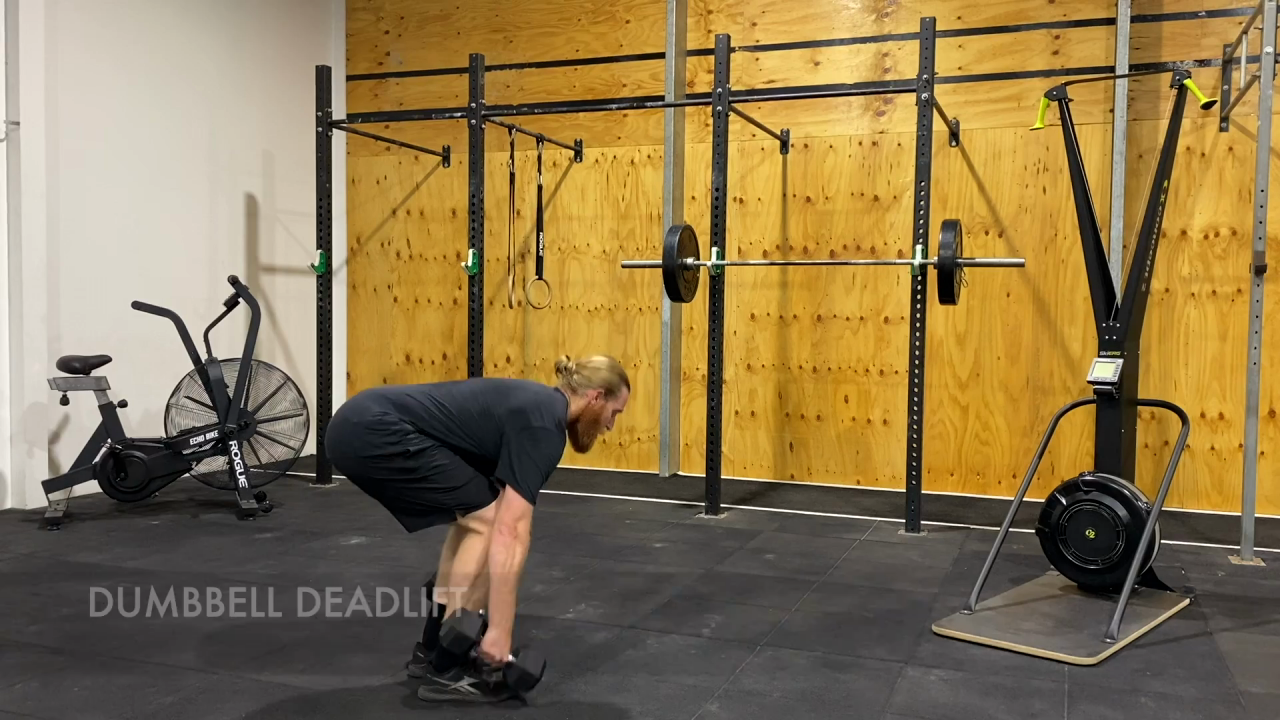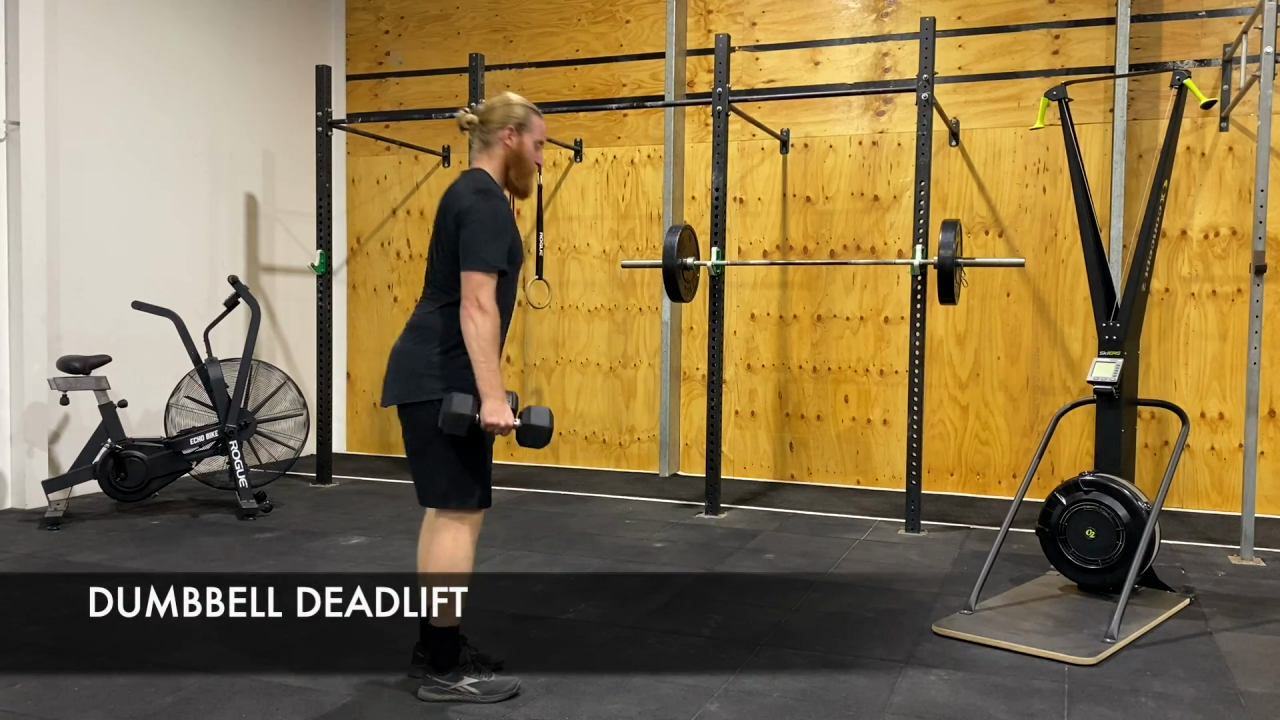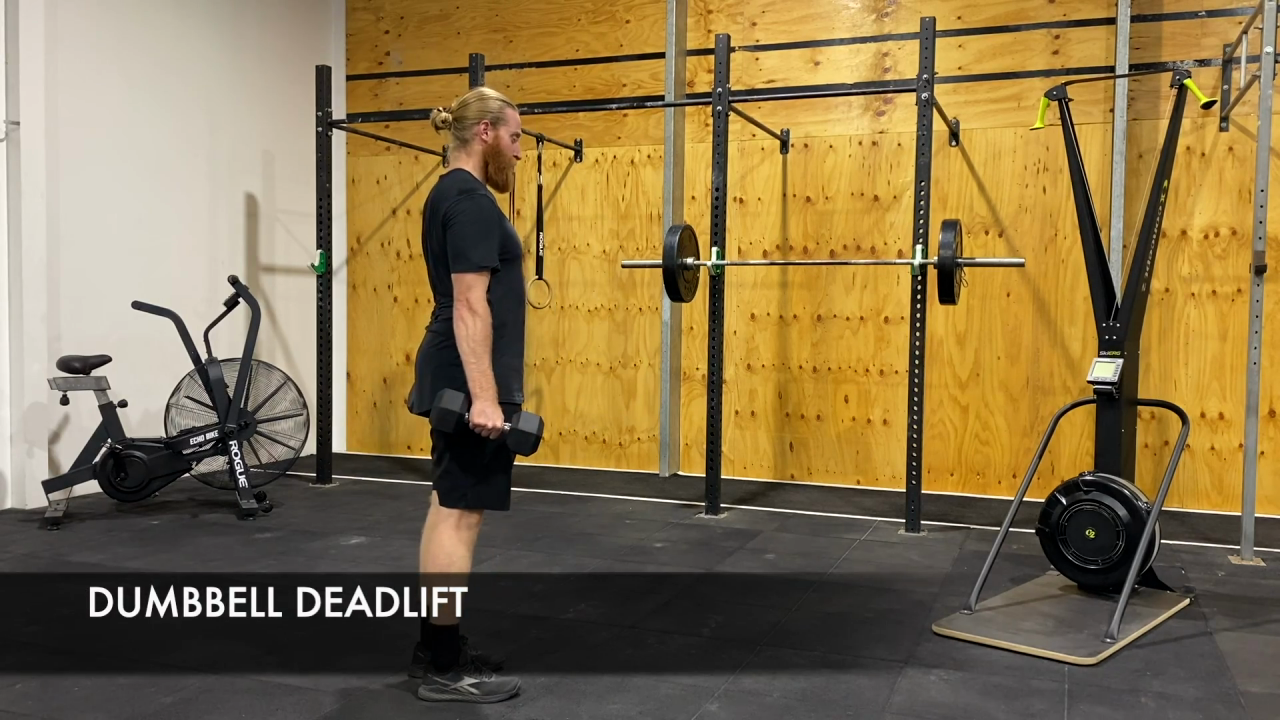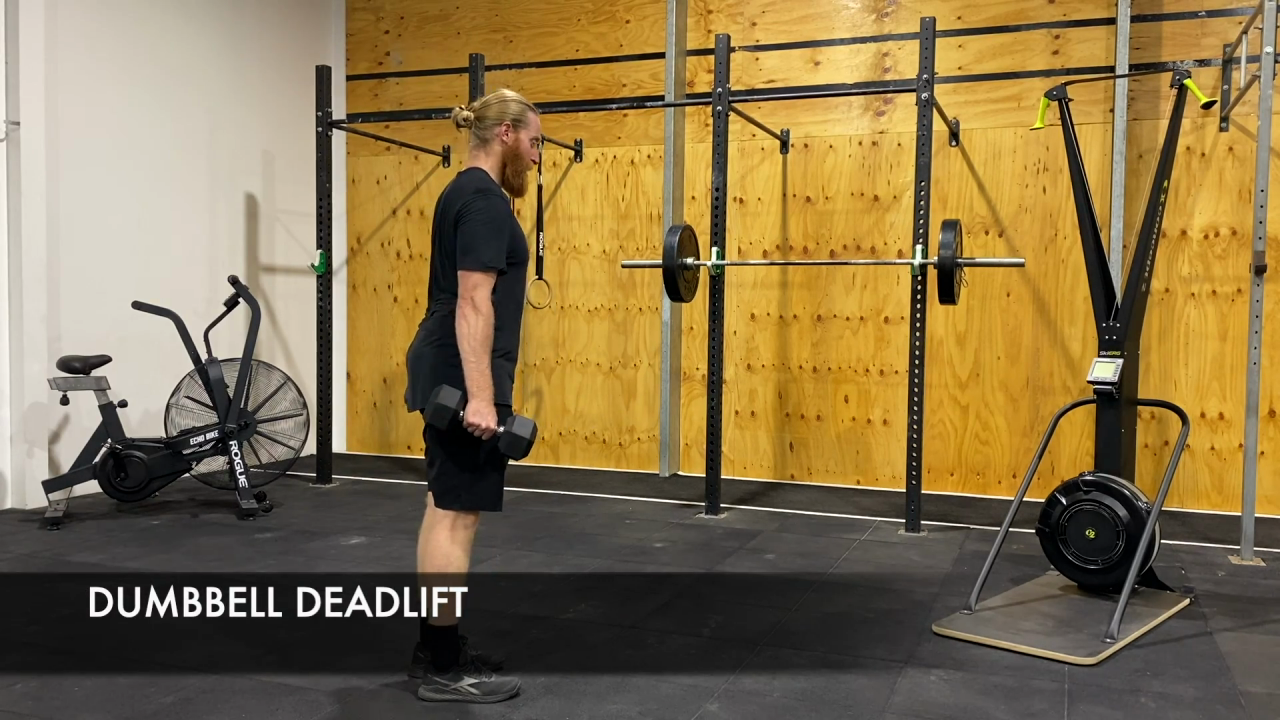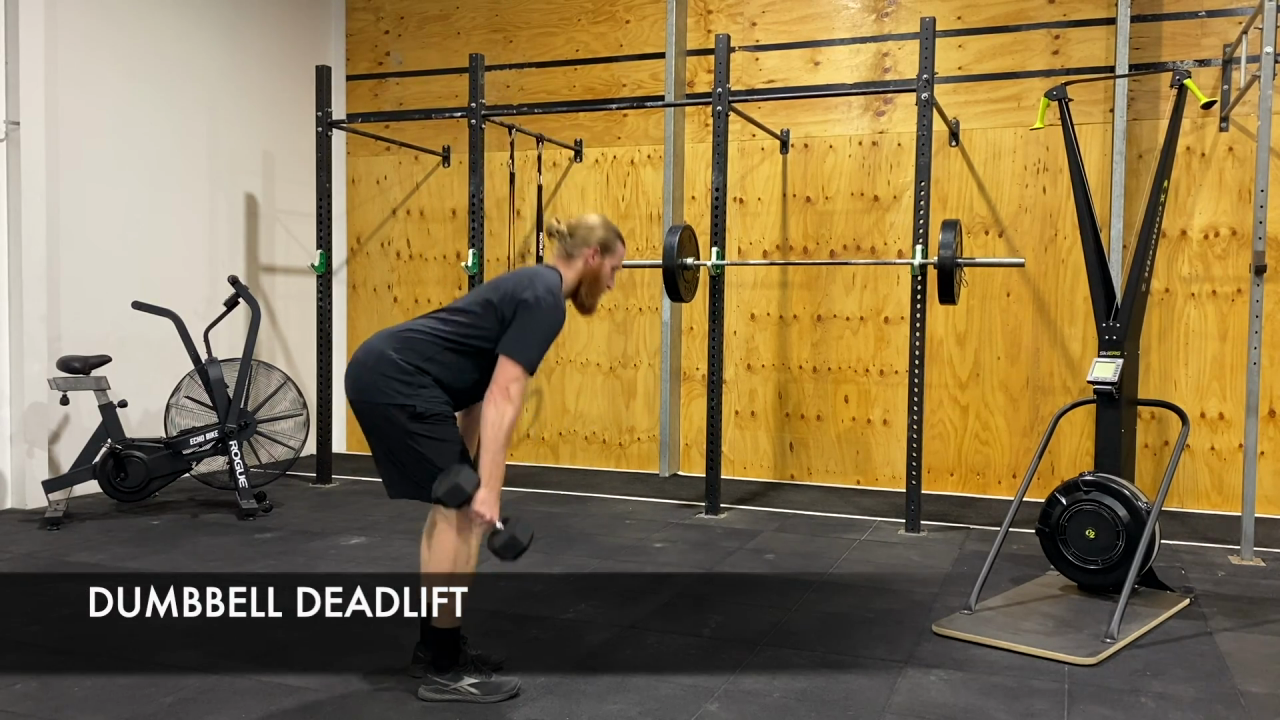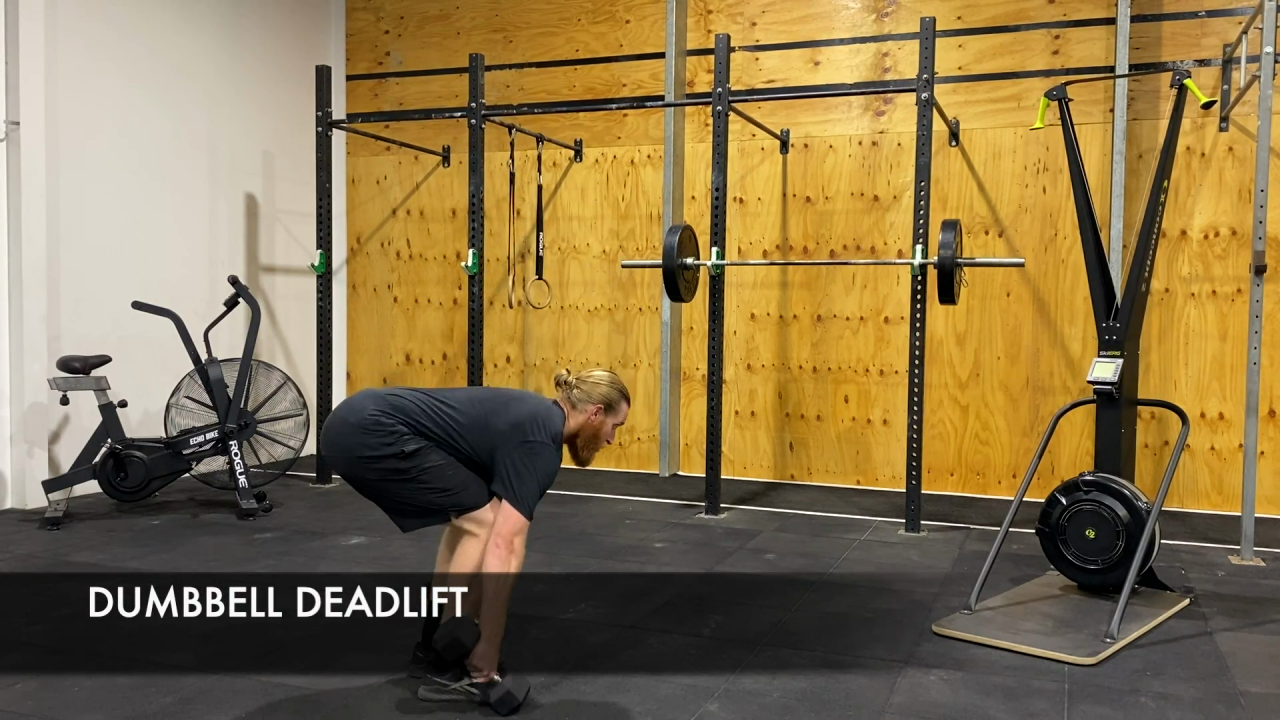
dt=0.7s
person 1, frame 1
left shoulder: (536, 405)
right shoulder: (543, 427)
right elbow: (510, 534)
right wrist: (499, 631)
left hip: (358, 426)
right hip: (373, 434)
left knee: (476, 514)
right knee: (486, 521)
left ankle: (435, 646)
right ankle: (448, 666)
person 1, frame 2
left shoulder: (470, 196)
right shoulder: (486, 202)
right elbow: (478, 304)
left wrist: (483, 389)
right wrist: (494, 396)
left hip: (433, 375)
right hip: (445, 381)
left knee: (447, 511)
right knee: (458, 514)
left ankle: (438, 648)
right ankle: (444, 667)
person 1, frame 3
left shoulder: (451, 195)
right shoulder: (471, 201)
right elbow: (470, 306)
right wrist: (485, 396)
left hip: (456, 377)
right hip: (471, 382)
left knee: (448, 507)
right knee: (461, 513)
left ankle: (436, 646)
right ankle: (444, 666)
person 1, frame 4
left shoulder: (465, 193)
right shoulder: (485, 201)
right elbow: (473, 304)
right wrist: (481, 397)
left hip: (447, 372)
right hip: (462, 377)
left knee: (445, 509)
right knee: (457, 514)
left ankle: (436, 646)
right ankle: (444, 667)
person 1, frame 5
left shoulder: (532, 287)
right shoulder: (544, 301)
left elbow: (486, 384)
right elbow: (504, 397)
left wrist: (465, 456)
right wrist: (488, 488)
left hip: (382, 373)
right hip: (398, 383)
left knee: (452, 507)
right knee: (460, 514)
left ankle: (436, 645)
right ankle: (444, 666)
person 1, frame 6
left shoulder: (536, 416)
right shoulder: (539, 443)
right elbow: (505, 545)
right wrist: (488, 648)
left hip: (355, 424)
right hip: (369, 434)
left knee: (471, 515)
right knee: (483, 523)
left ankle: (435, 646)
right ankle: (447, 666)
